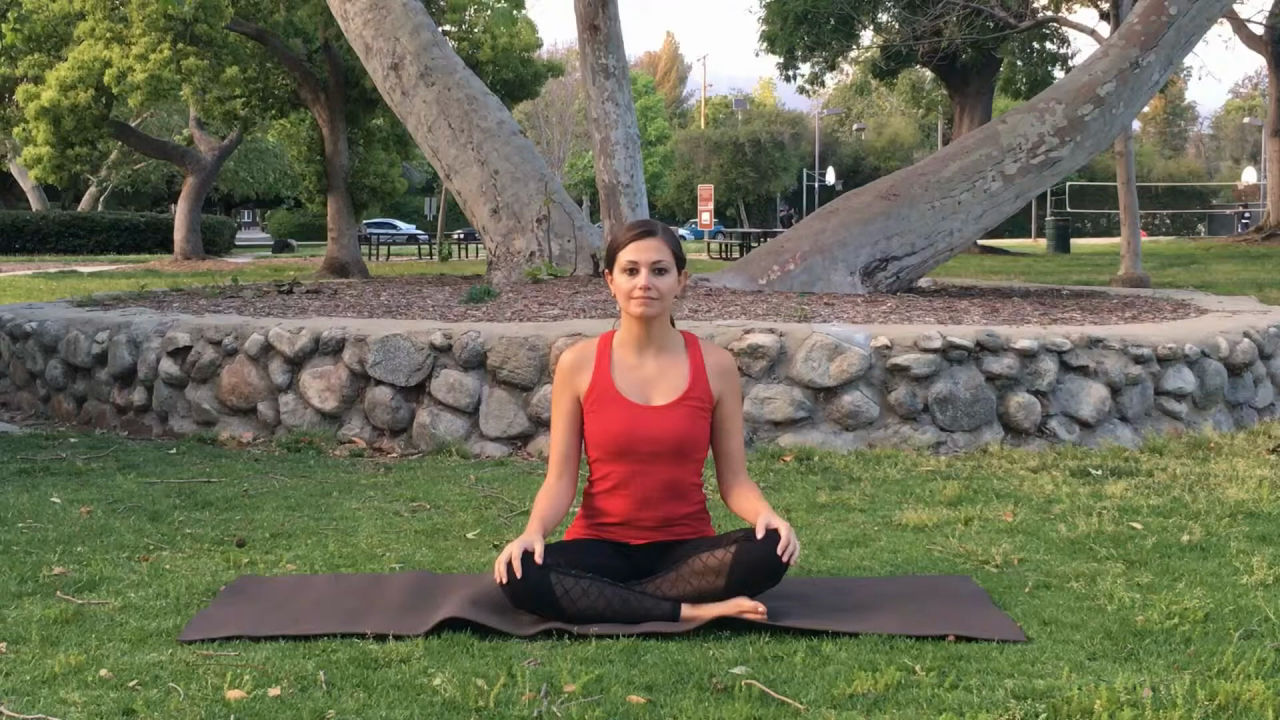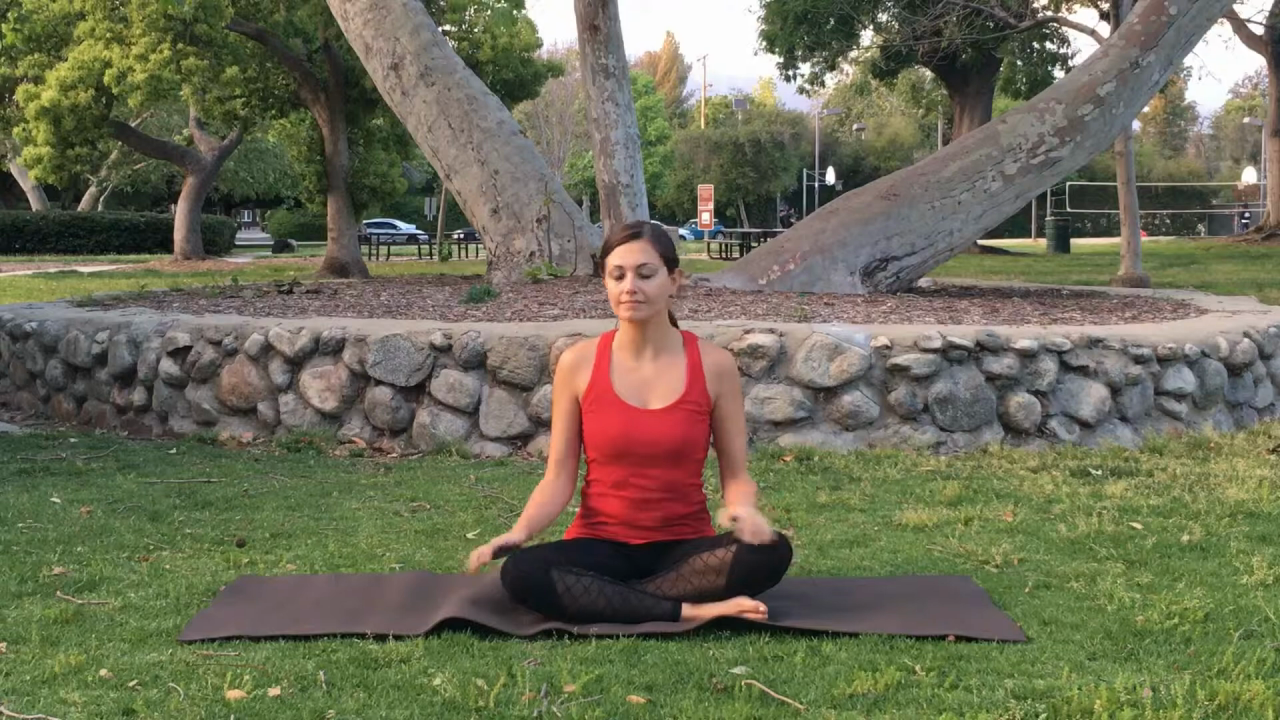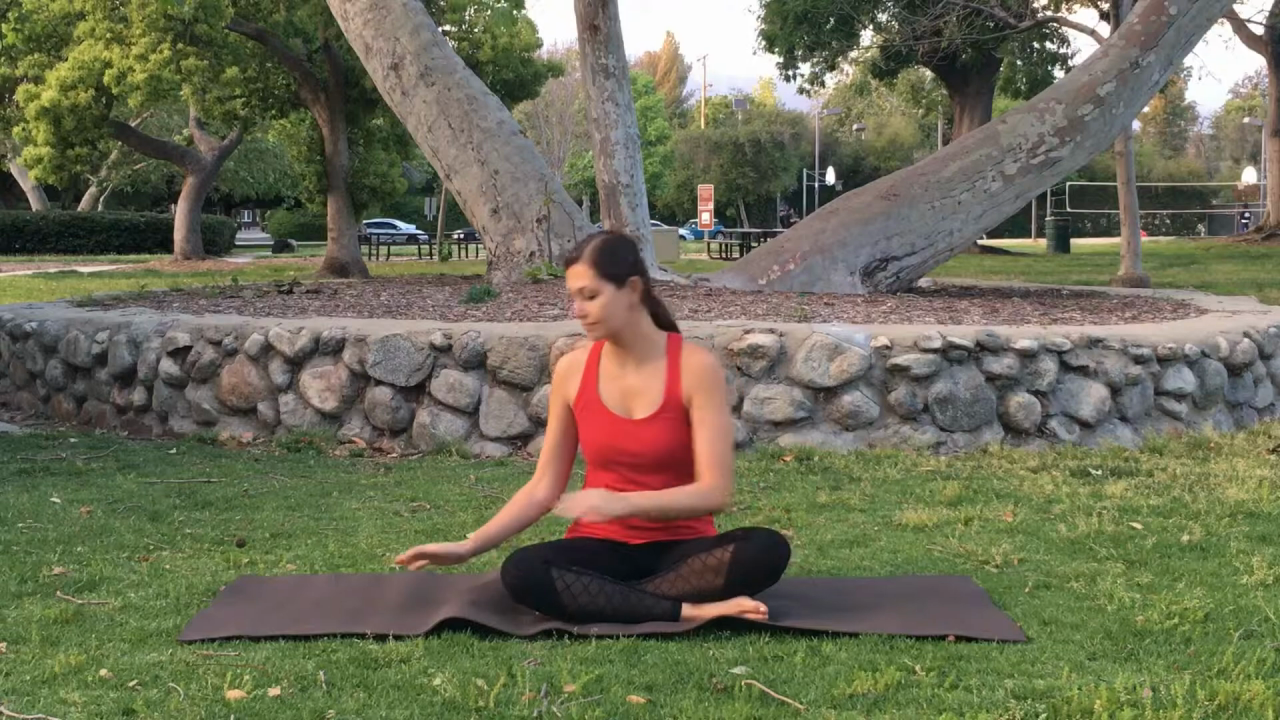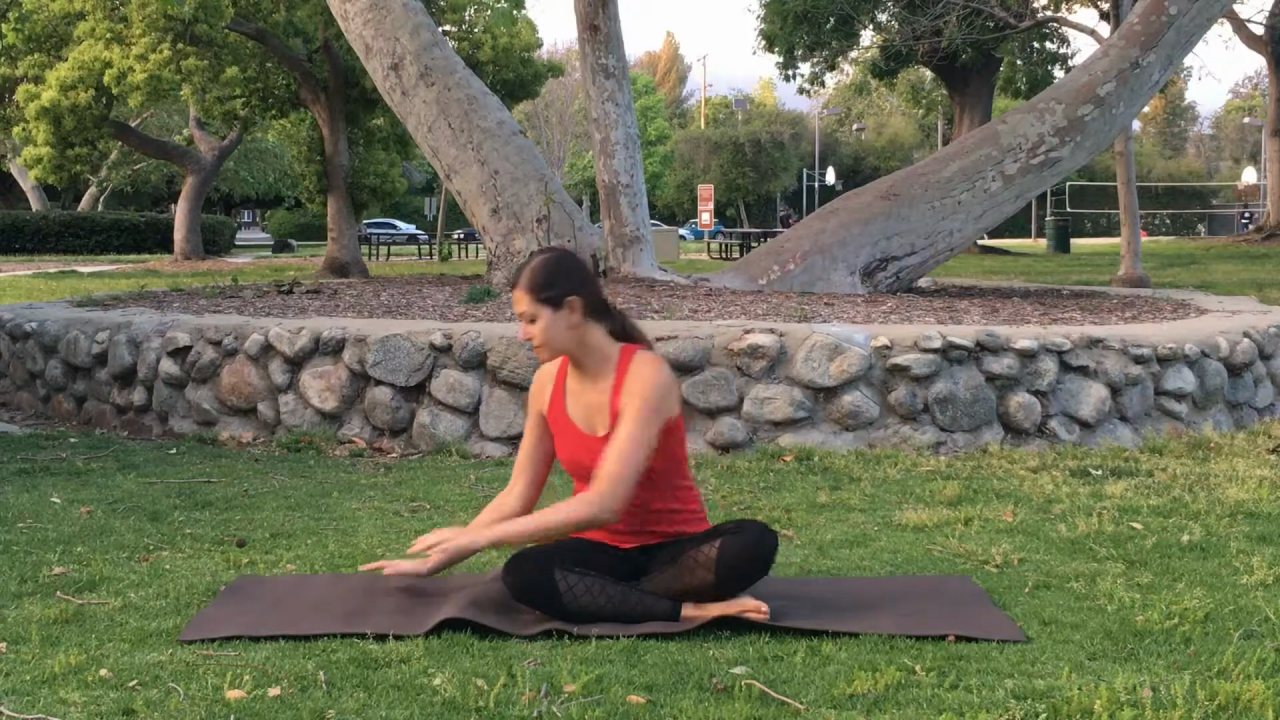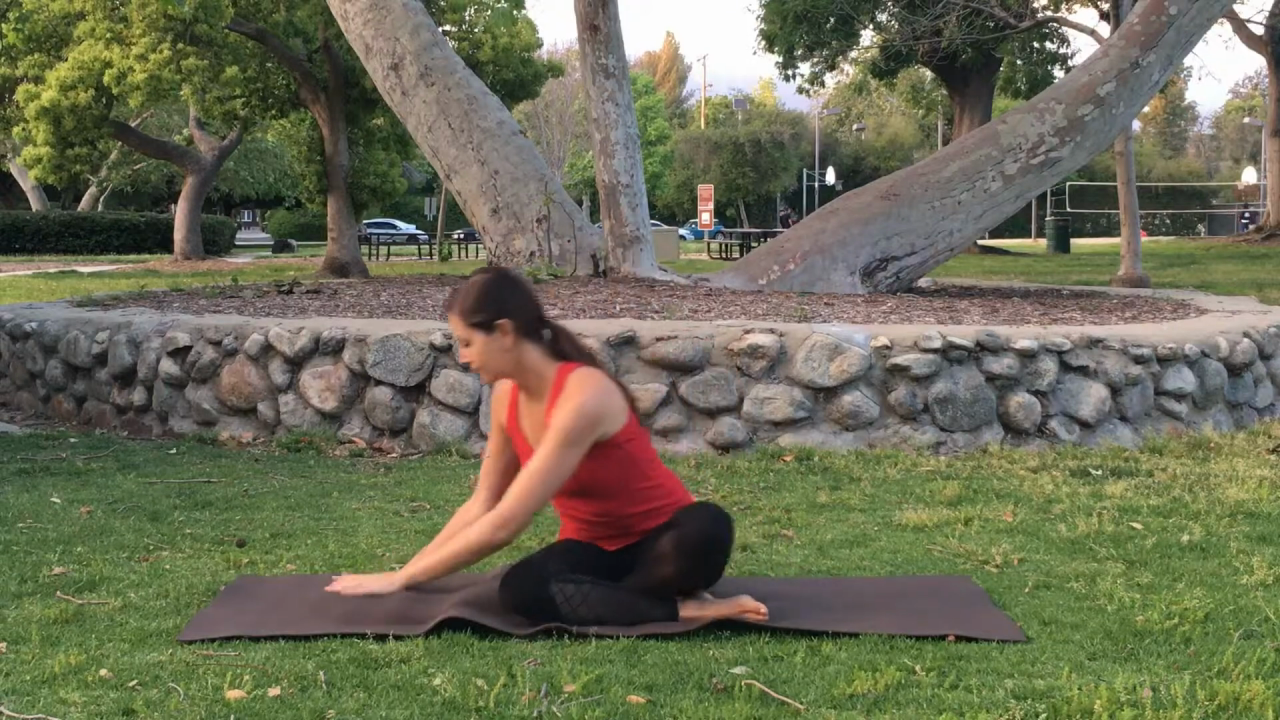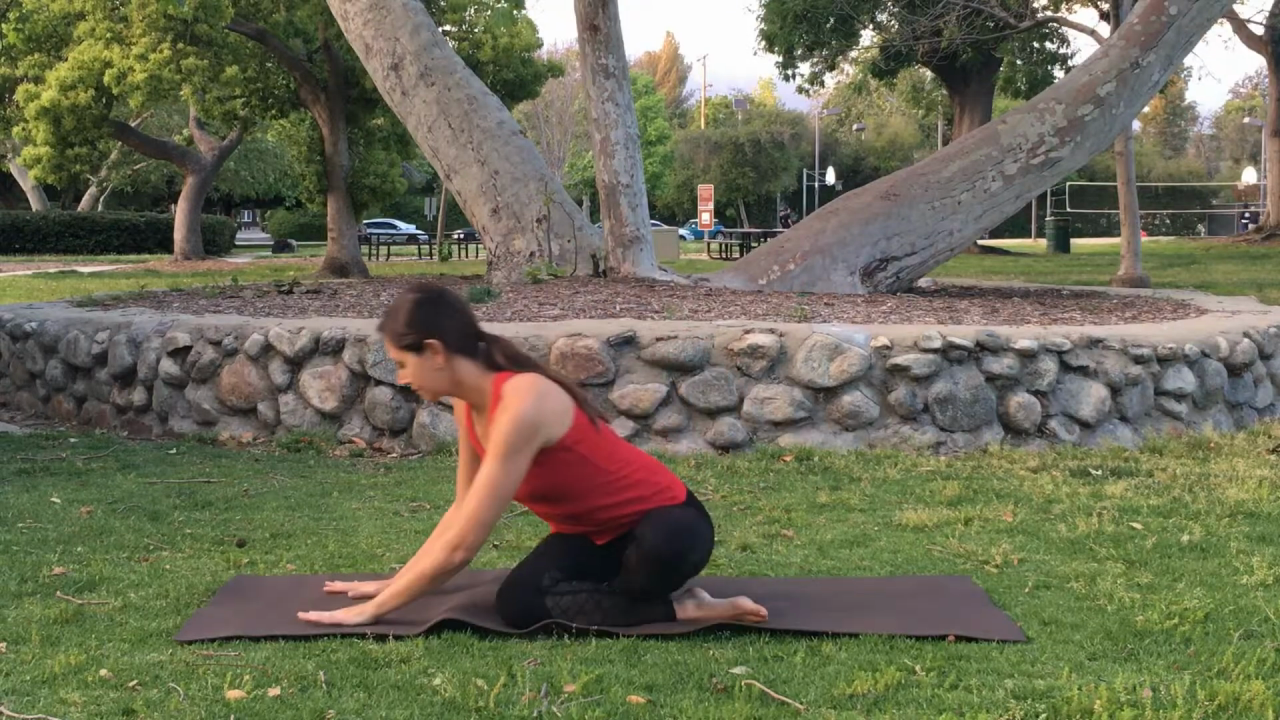
dt=0.2s
person 1, frame 1
left shoulder: (715, 365)
right shoulder: (578, 364)
left elbow: (733, 479)
right elbow: (560, 478)
left wrist: (766, 513)
right wrist: (533, 531)
left hip: (683, 546)
right hip: (601, 545)
left knee: (770, 551)
right knee: (522, 578)
left ankle: (601, 598)
right ankle: (688, 611)
person 1, frame 2
left shoulder: (714, 365)
right shoulder: (578, 363)
left elbow: (736, 475)
right elbow: (559, 476)
left wrist: (744, 507)
right wrist: (519, 531)
left hip: (683, 546)
right hip: (600, 545)
left knee: (769, 552)
right knee: (521, 572)
left ankle: (595, 598)
right ankle: (690, 611)
person 1, frame 3
left shoulder: (696, 366)
right shoulder: (572, 370)
left elbow: (716, 490)
right elbow: (545, 485)
left wrist: (621, 502)
right wrist: (470, 545)
left hip: (679, 545)
right hip: (600, 546)
left knee: (767, 552)
right knee: (520, 572)
left ankle: (586, 599)
right ankle: (689, 610)
person 1, frame 4
left shoulder: (647, 376)
right shoulder: (547, 382)
left elbow: (603, 504)
right elbow: (518, 495)
left wrist: (484, 534)
right wrist: (435, 560)
left hip: (673, 546)
right hip: (597, 549)
left knee: (753, 544)
right knee: (522, 573)
left ankle: (598, 600)
right ankle: (688, 609)
person 1, frame 5
left shoulder: (585, 396)
right shoulder: (506, 395)
left elbow: (503, 527)
right elbow: (483, 505)
left wrist: (401, 578)
right wrist: (409, 571)
left hip: (660, 540)
right hip: (591, 547)
left knee: (707, 528)
right knee: (520, 589)
left ankle: (599, 601)
right ankle: (680, 609)
person 1, frame 6
left shoulder: (524, 404)
right shoulder: (468, 404)
left elbow: (461, 546)
right elbow: (462, 513)
left wrist: (374, 609)
right wrist: (395, 582)
left hip: (657, 524)
right hip: (588, 534)
left knee: (663, 545)
right knee: (517, 603)
left ankle: (610, 599)
right ankle: (676, 609)
